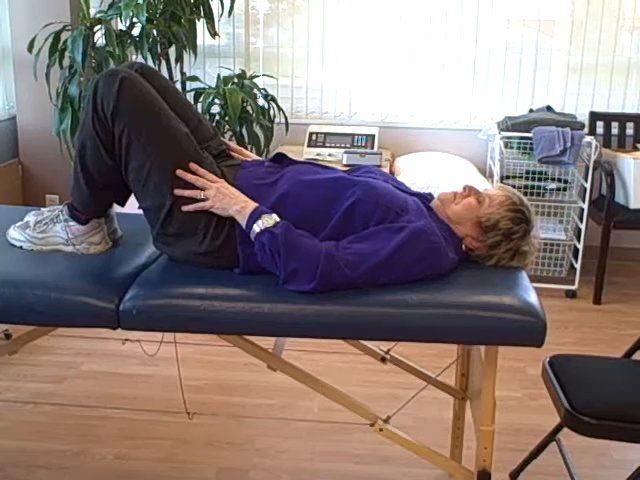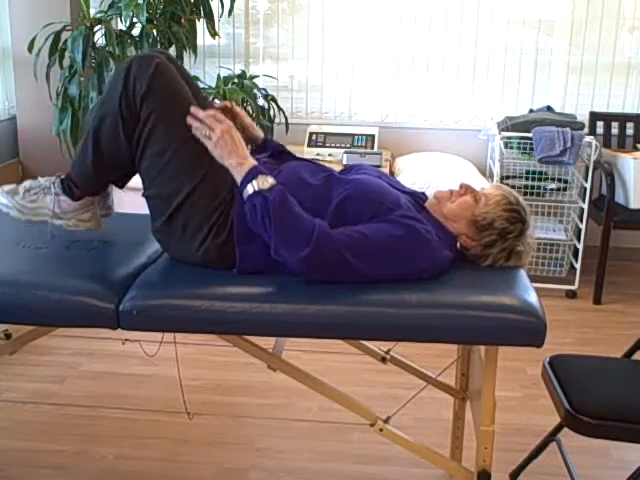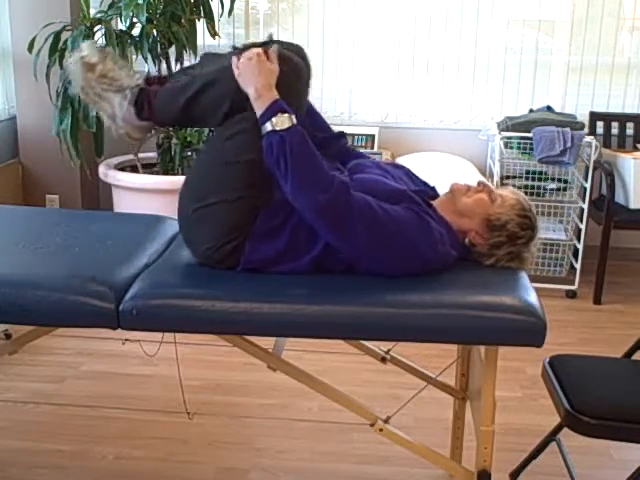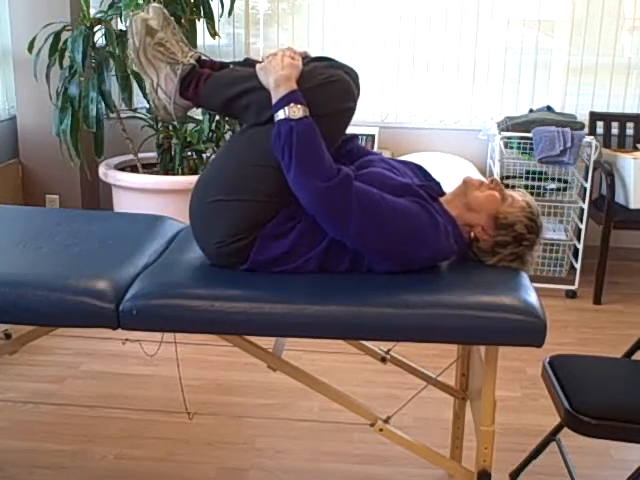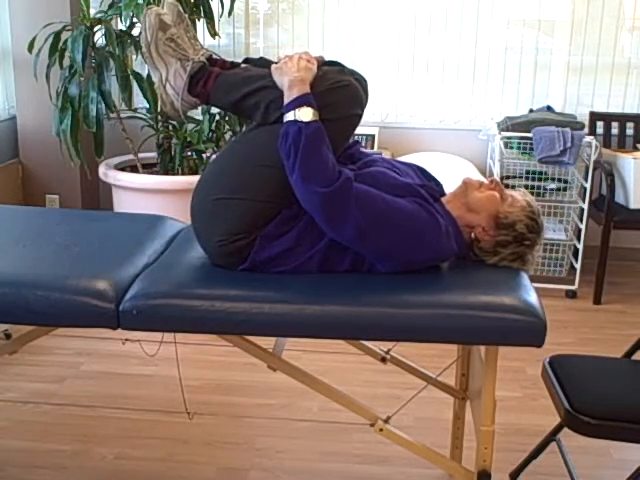
dt=0.7s
person 1, frame 1
left shoulder: (424, 245)
right shoulder: (419, 205)
left elbow: (315, 269)
left wrist: (243, 208)
right wrist: (257, 163)
left hip: (216, 228)
right hip: (236, 181)
left knee: (115, 92)
right knee: (134, 76)
left ankle: (83, 224)
right ankle: (94, 210)
person 1, frame 2
left shoulder: (417, 244)
right shoulder: (416, 206)
left elbow: (305, 247)
left wrist: (241, 164)
right wrist: (257, 139)
left hip: (216, 229)
right hip: (241, 181)
left knee: (143, 78)
right knee: (154, 68)
left ankle: (77, 197)
right ankle: (86, 188)
person 1, frame 3
left shoulder: (418, 240)
right shoulder: (422, 195)
left elbow: (322, 197)
right elbow: (335, 152)
left wrist: (265, 97)
right wrist: (276, 90)
left hip: (224, 236)
right hip: (262, 201)
left knee: (277, 73)
right knee: (283, 61)
left ankle: (140, 105)
right ankle: (152, 95)
person 1, frame 4
left shoulder: (419, 231)
right shoulder: (428, 198)
left elbow: (322, 187)
right elbow: (346, 156)
left wrist: (285, 91)
right wrist: (297, 81)
left hip: (232, 232)
left knee: (330, 89)
right knee: (330, 81)
left ankle: (191, 83)
right ankle: (201, 75)
person 1, frame 5
left shoulder: (420, 232)
right shoulder: (431, 199)
left elbow: (323, 192)
right elbow: (346, 159)
left wrist: (298, 93)
right wrist: (307, 86)
left hip: (235, 231)
right hip: (268, 211)
left knee: (337, 91)
right knee: (336, 84)
left ankle: (198, 81)
right ankle: (205, 71)
